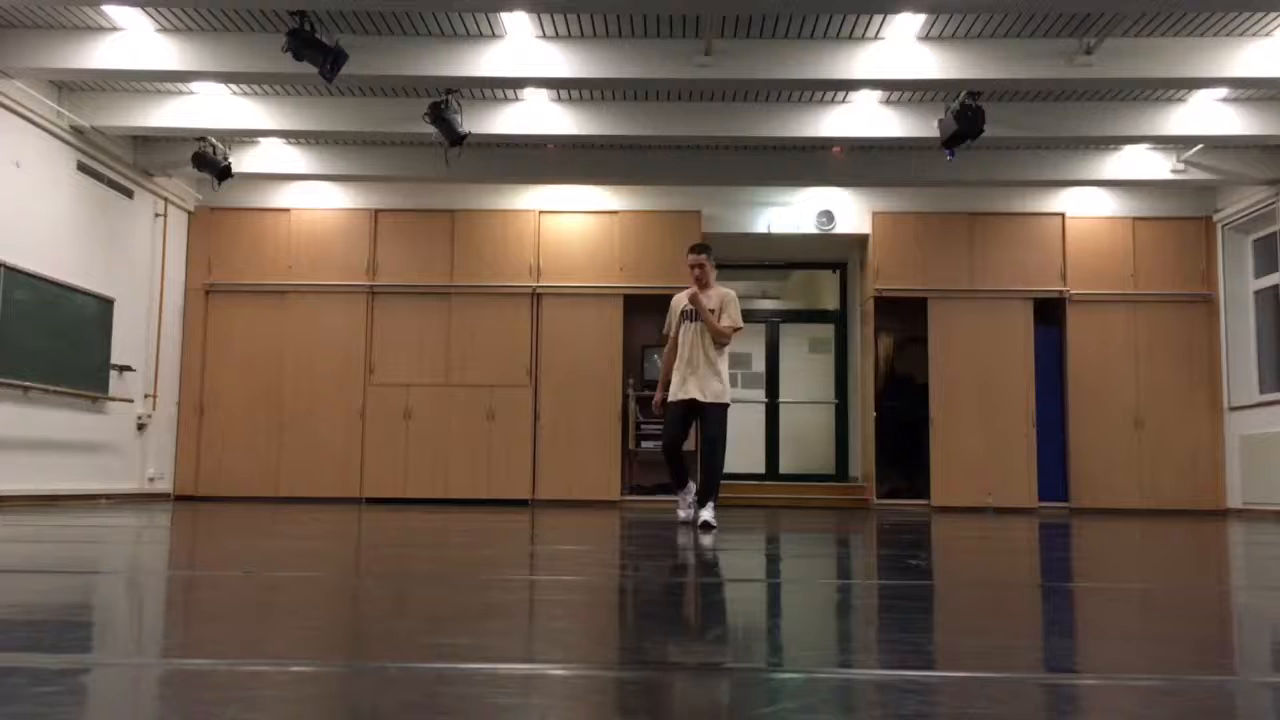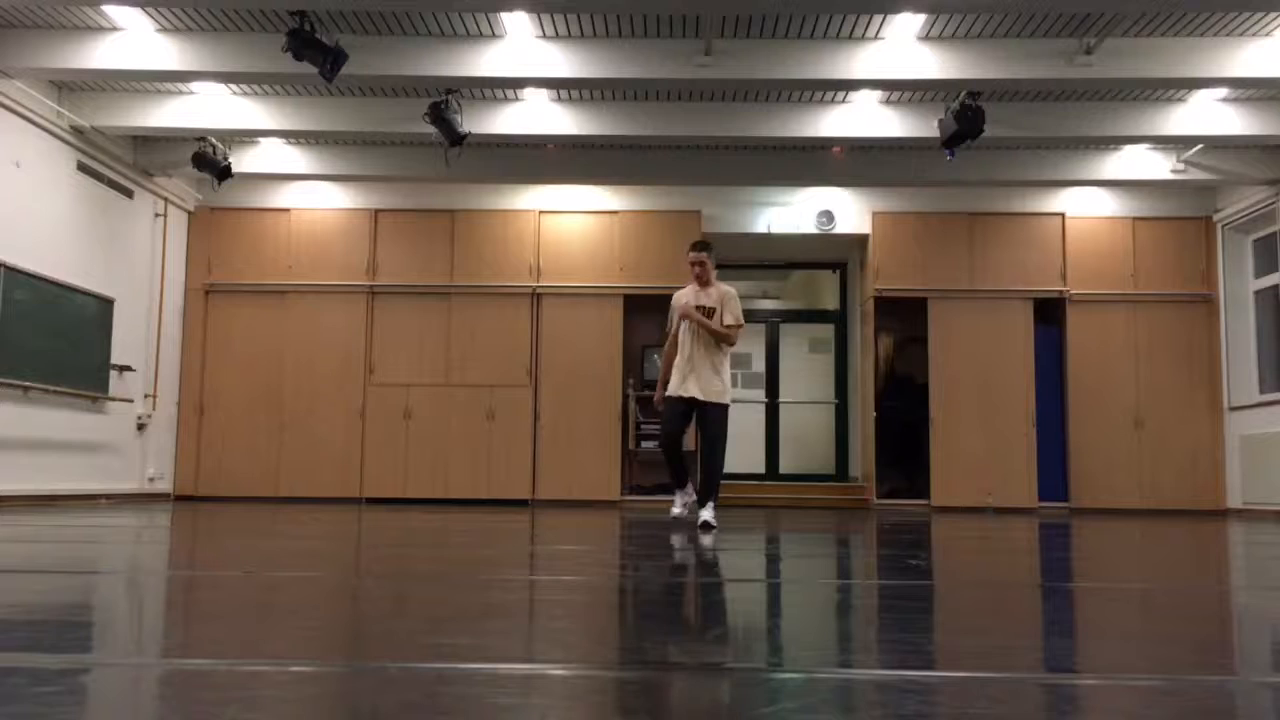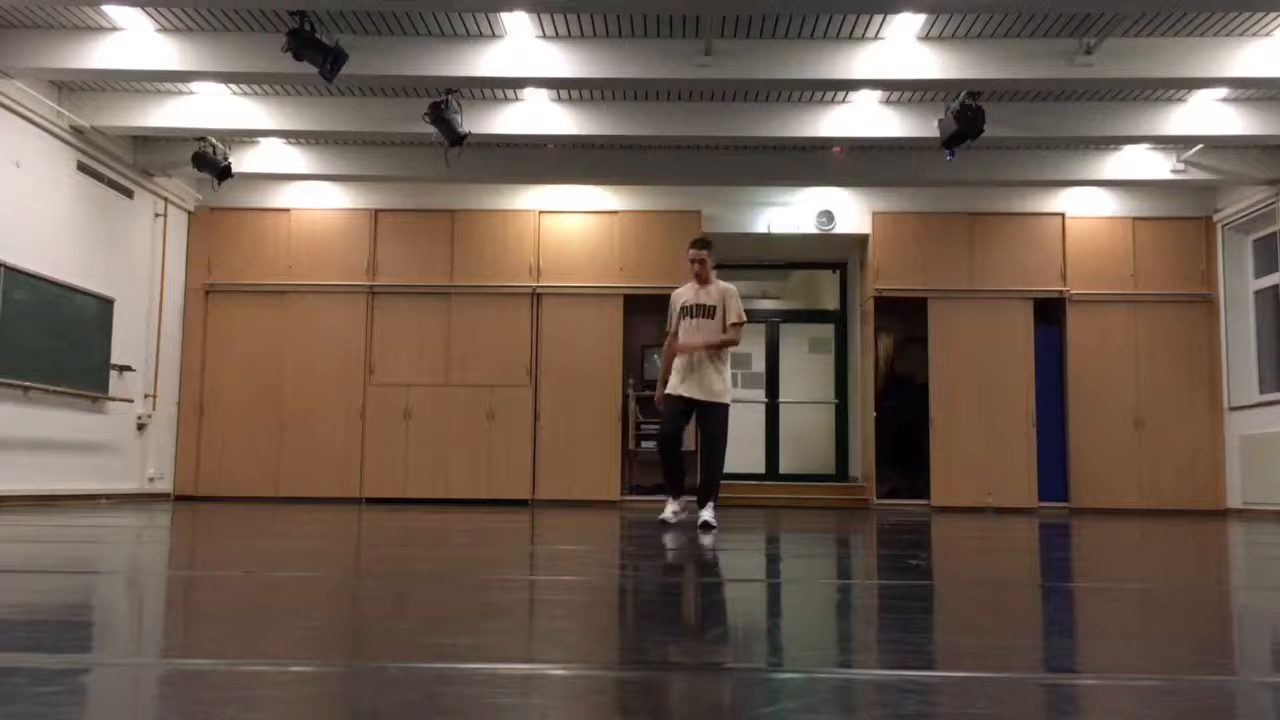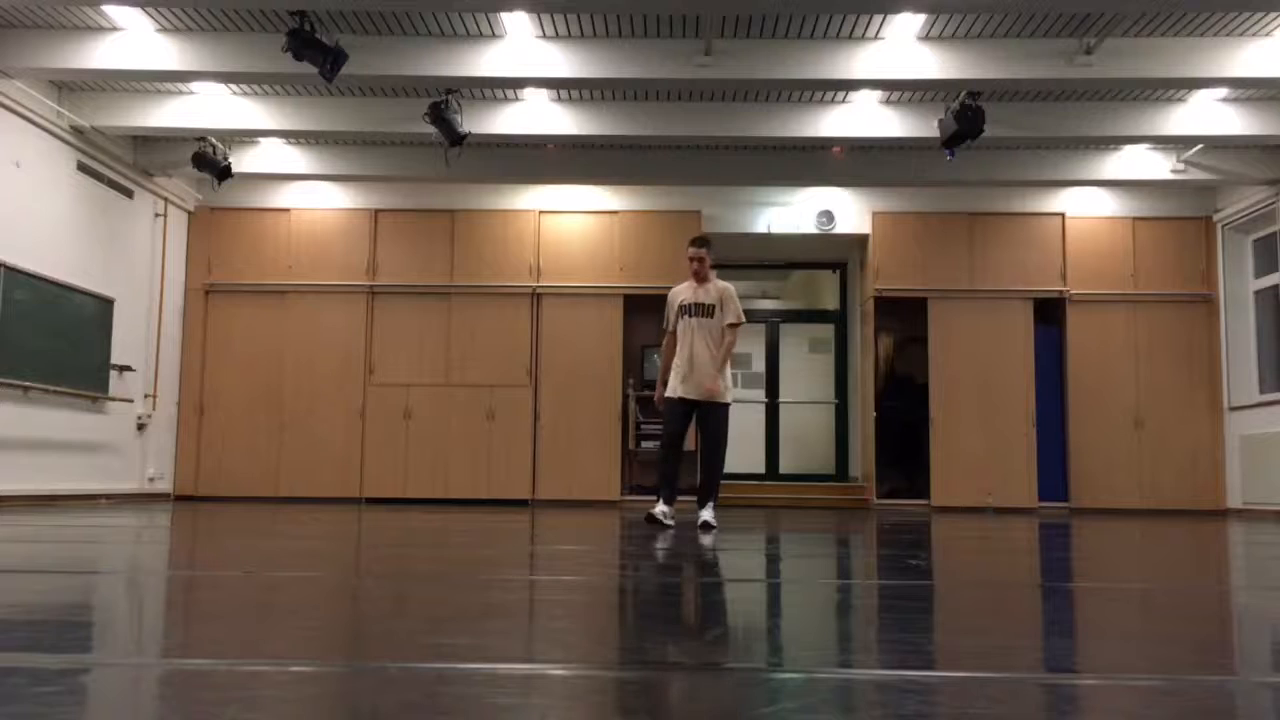
dt=0.1s
person 1, frame 1
left shoulder: (726, 297)
right shoulder: (678, 300)
left elbow: (724, 337)
right elbow: (671, 347)
left wrist: (700, 307)
right wrist: (660, 389)
left hip: (713, 388)
right hip: (680, 387)
left knee: (712, 445)
right knee: (671, 443)
left ankle: (706, 505)
right ankle: (686, 489)
person 1, frame 2
left shoulder: (726, 294)
right shoulder: (679, 297)
left elbow: (731, 337)
right elbow: (671, 343)
left wrist: (697, 318)
right wrist: (661, 386)
left hip: (714, 387)
right hip: (680, 385)
left knee: (712, 445)
right knee: (669, 439)
left ankle: (707, 505)
right ankle: (684, 490)
person 1, frame 3
left shoulder: (727, 292)
right shoulder: (678, 295)
left elbow: (734, 336)
left wrist: (698, 345)
right wrist: (661, 383)
left hip: (714, 385)
right hip: (680, 385)
left knee: (712, 446)
right knee: (667, 437)
left ankle: (707, 506)
right ankle: (675, 499)
person 1, frame 4
left shoulder: (725, 291)
right shoulder: (676, 294)
left elbow: (729, 338)
left wrist: (716, 377)
right wrist: (660, 383)
left hip: (713, 386)
right hip: (679, 385)
left knee: (713, 447)
right knee: (670, 441)
left ankle: (707, 506)
right ankle: (665, 504)
